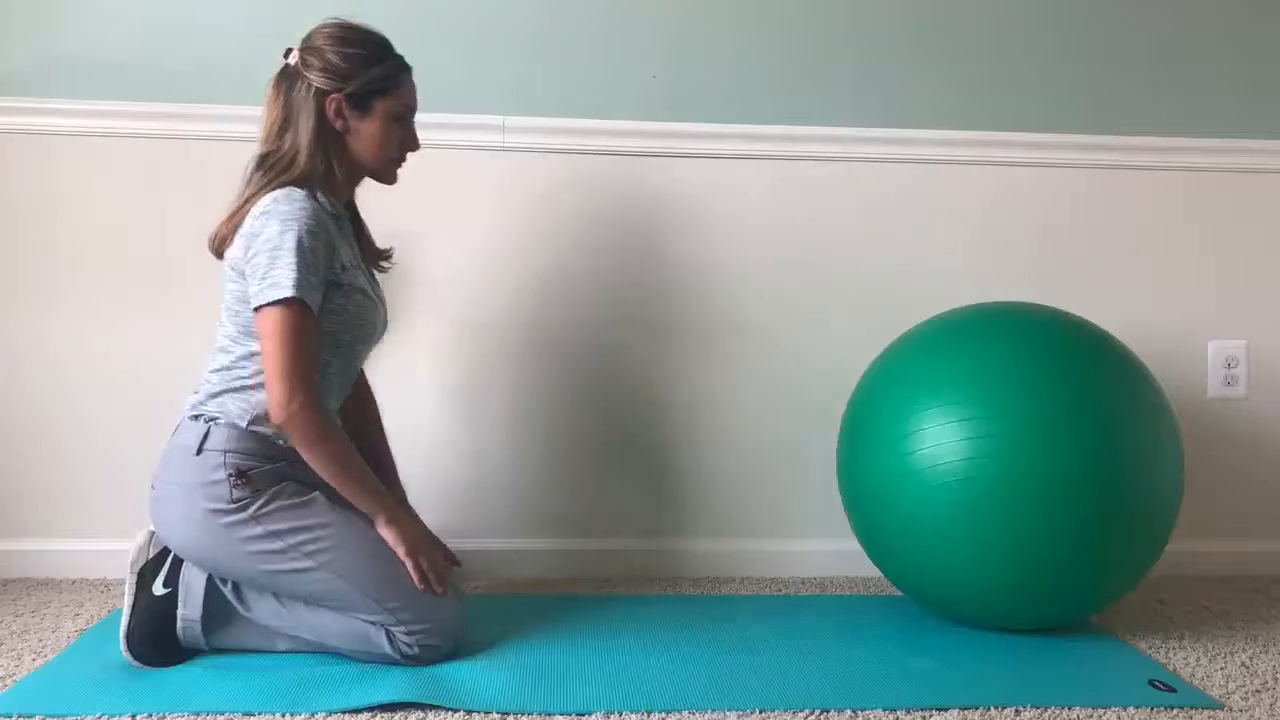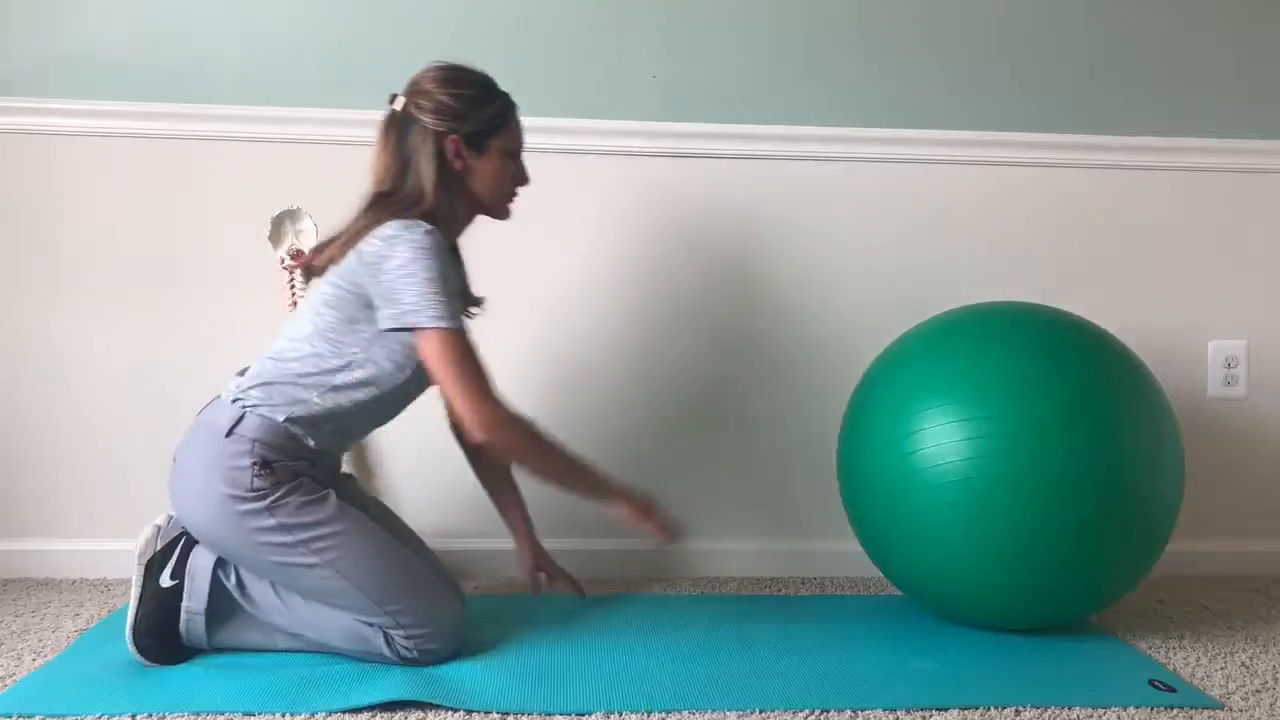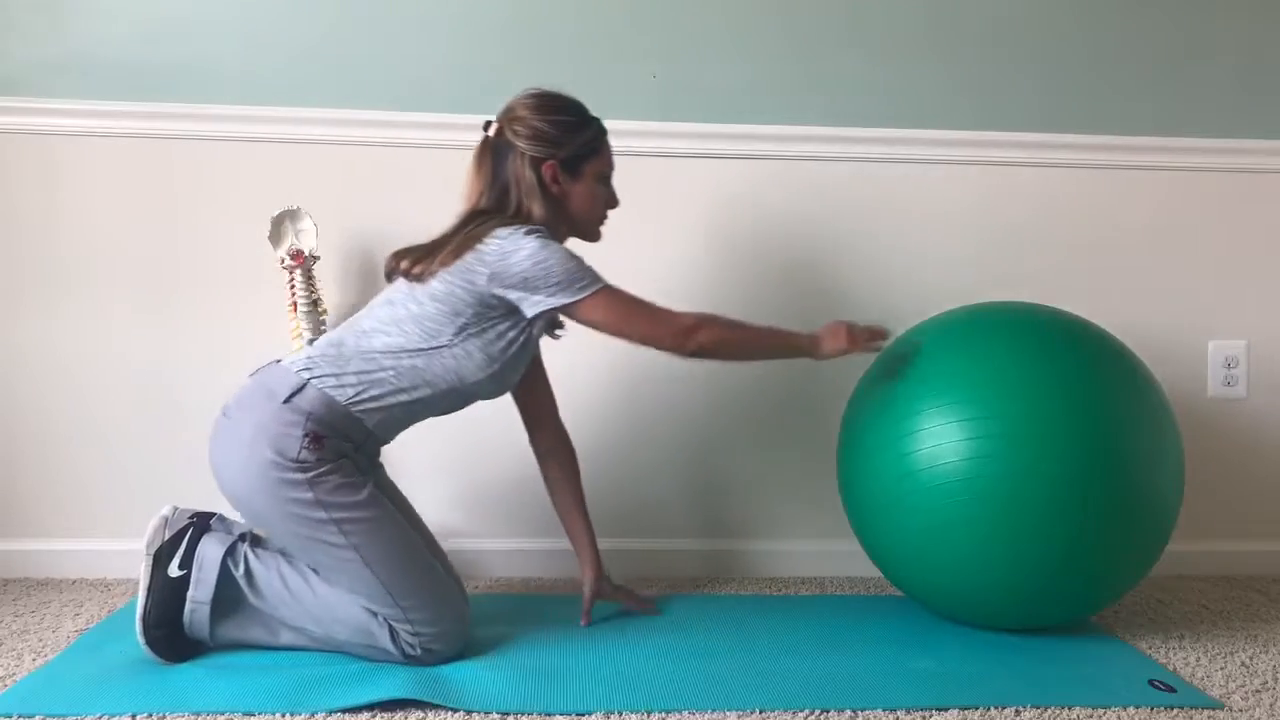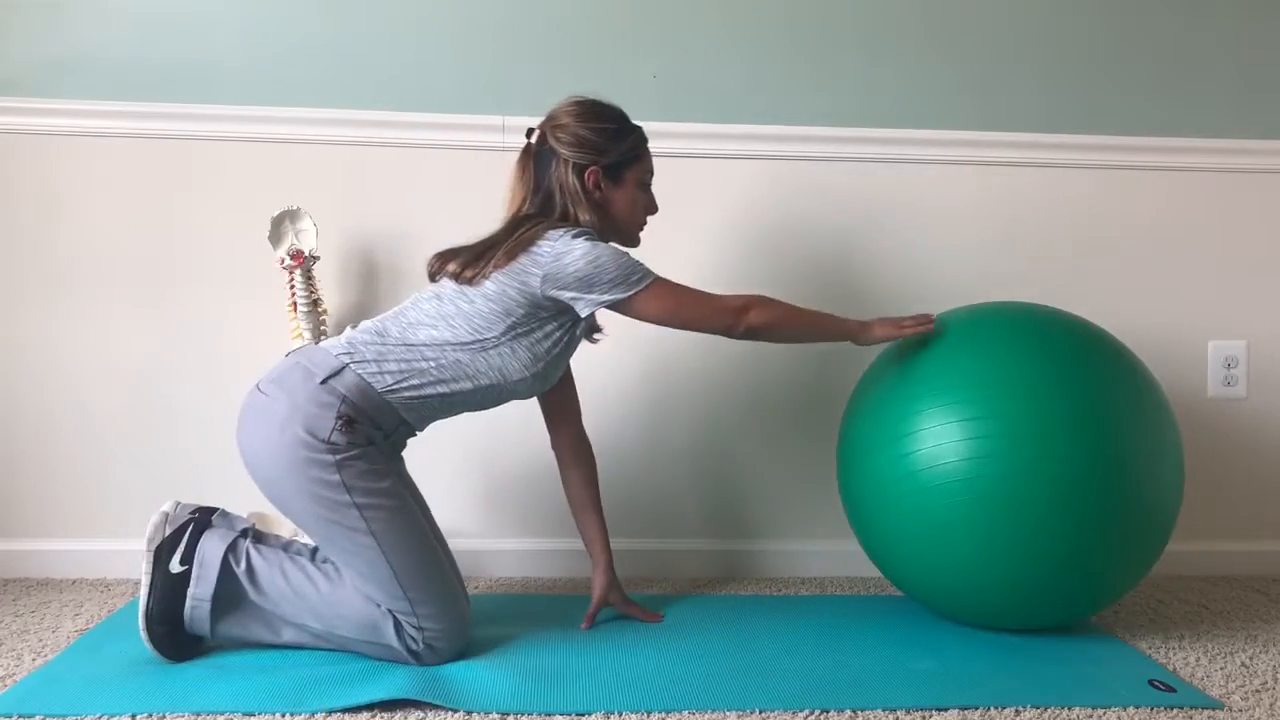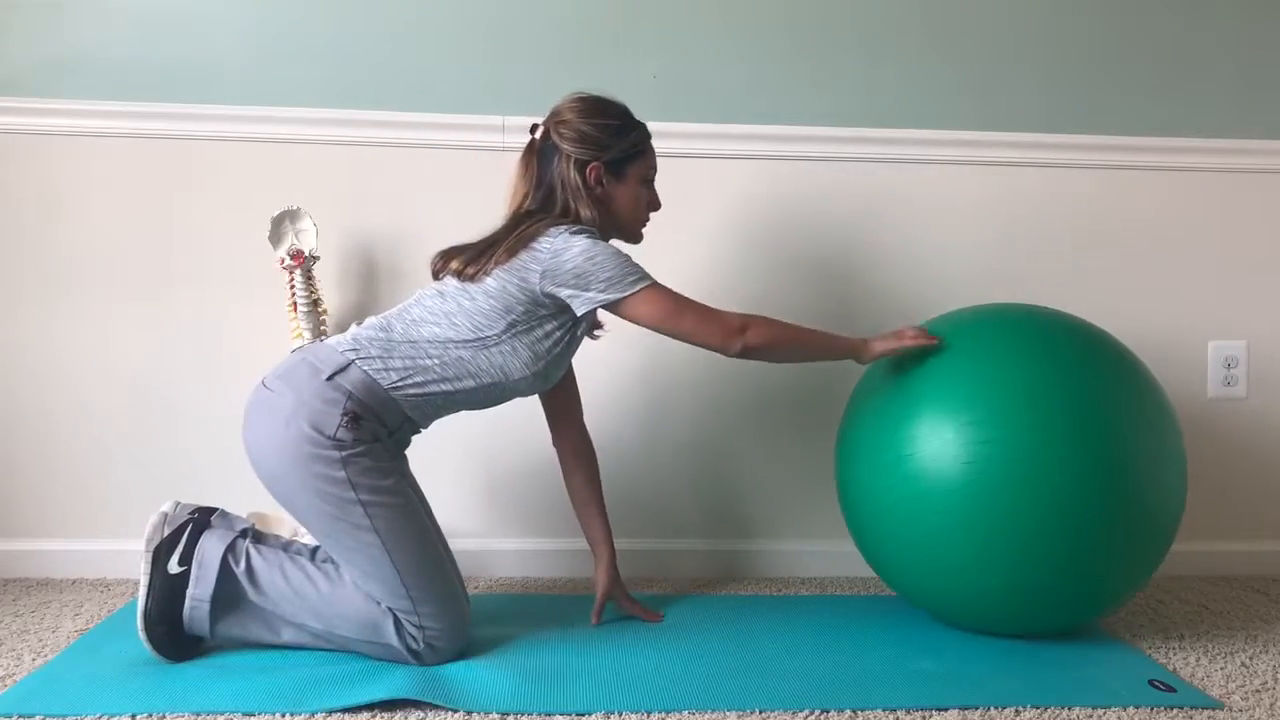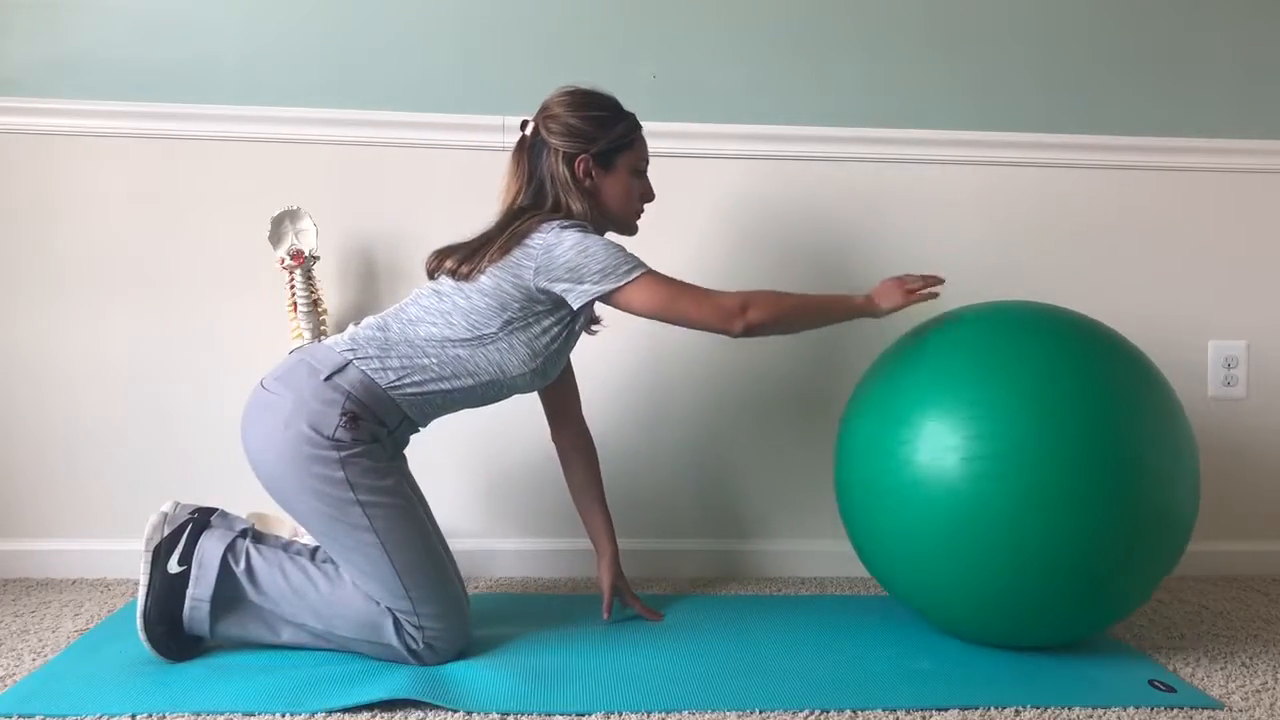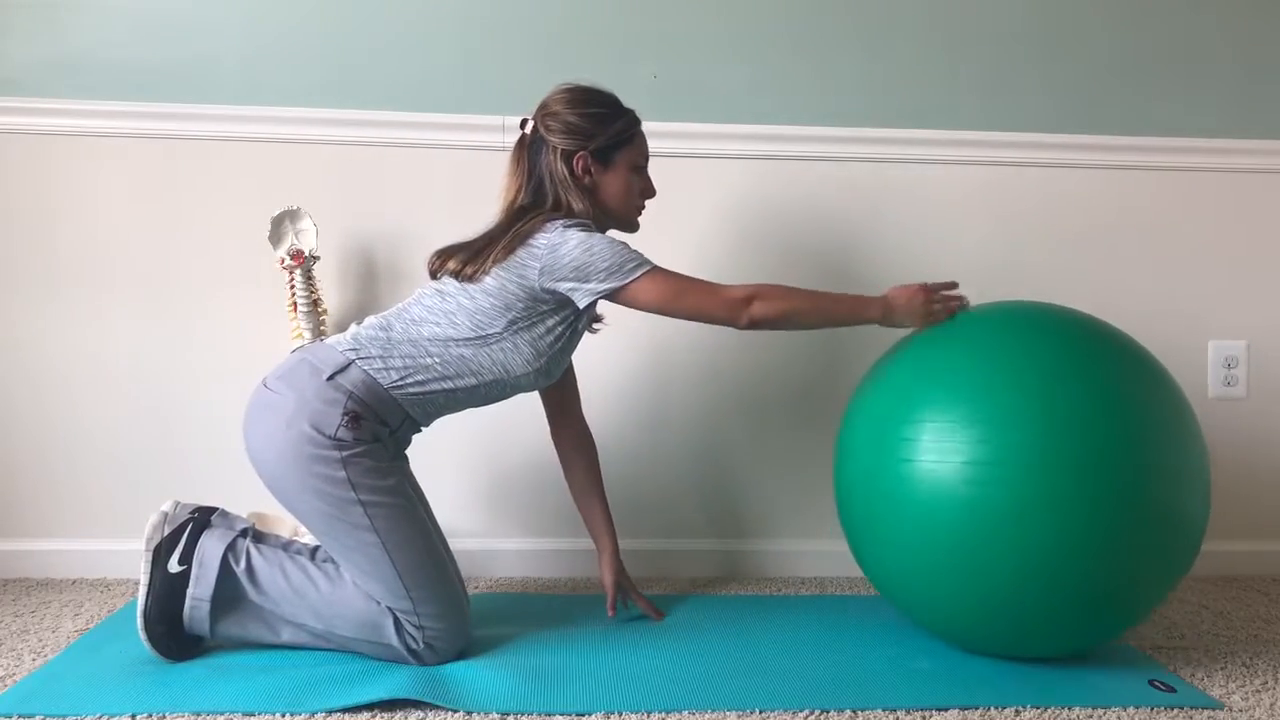
dt=0.3s
person 1, frame 1
left shoulder: (332, 217)
right shoulder: (294, 219)
left elbow: (346, 383)
right elbow: (292, 405)
left wrist: (395, 512)
right wrist: (391, 519)
left hip: (267, 472)
right hip: (226, 482)
left knee: (421, 587)
right knee: (432, 624)
left ankle: (193, 573)
right ankle: (197, 606)
person 1, frame 2
left shoulder: (416, 241)
right shoulder: (410, 248)
left elbow: (474, 418)
right elbow: (485, 424)
left wrist: (526, 536)
right wrist: (613, 495)
left hip: (276, 465)
right hip: (239, 470)
left knee: (426, 596)
right knee: (430, 627)
left ankle: (204, 559)
right ankle: (195, 597)
person 1, frame 3
left shoulder: (511, 263)
right shoulder: (519, 255)
left elbow: (548, 436)
right elbow: (681, 333)
left wrist: (592, 566)
right wrist: (814, 342)
left hip: (295, 436)
right hip: (281, 442)
left knee: (430, 599)
right knee: (432, 630)
left ankle: (216, 549)
right ankle: (207, 583)
person 1, frame 4
left shoulder: (546, 266)
right shoulder: (573, 257)
left elbow: (569, 441)
right elbow: (739, 318)
left wrist: (603, 570)
right wrist: (864, 330)
left hip: (320, 422)
right hip: (311, 423)
left knee: (427, 601)
right knee: (433, 630)
left ankle: (217, 547)
right ankle: (207, 575)
person 1, frame 5
left shoulder: (550, 265)
right shoulder: (572, 255)
left elbow: (570, 435)
right elbow: (733, 334)
left wrist: (606, 565)
right wrist: (865, 346)
left hip: (322, 416)
right hip: (316, 420)
left knee: (415, 595)
right knee: (434, 631)
left ankle: (215, 547)
right ankle: (207, 577)
person 1, frame 6
left shoulder: (545, 260)
right shoulder: (565, 250)
left elbow: (569, 430)
right elbow: (735, 316)
left wrist: (609, 560)
right wrist: (868, 301)
left hip: (324, 418)
right hip: (315, 421)
left knee: (419, 597)
right knee: (434, 631)
left ankle: (217, 548)
right ankle: (209, 575)
person 1, frame 7
left shoulder: (551, 261)
right shoulder: (570, 250)
left elbow: (569, 427)
right elbow: (743, 307)
left wrist: (610, 560)
right wrist: (887, 306)
left hip: (323, 416)
right hip: (317, 420)
left knee: (419, 596)
right knee: (434, 632)
left ankle: (215, 548)
right ankle: (207, 575)
